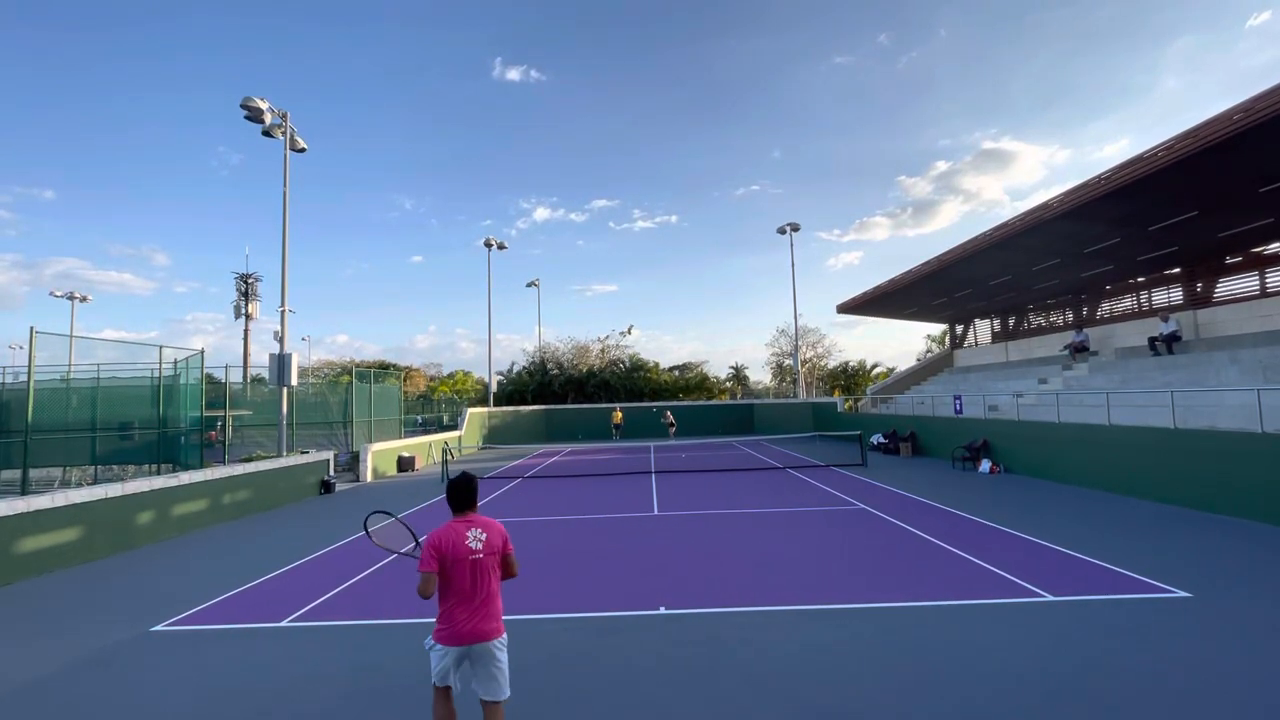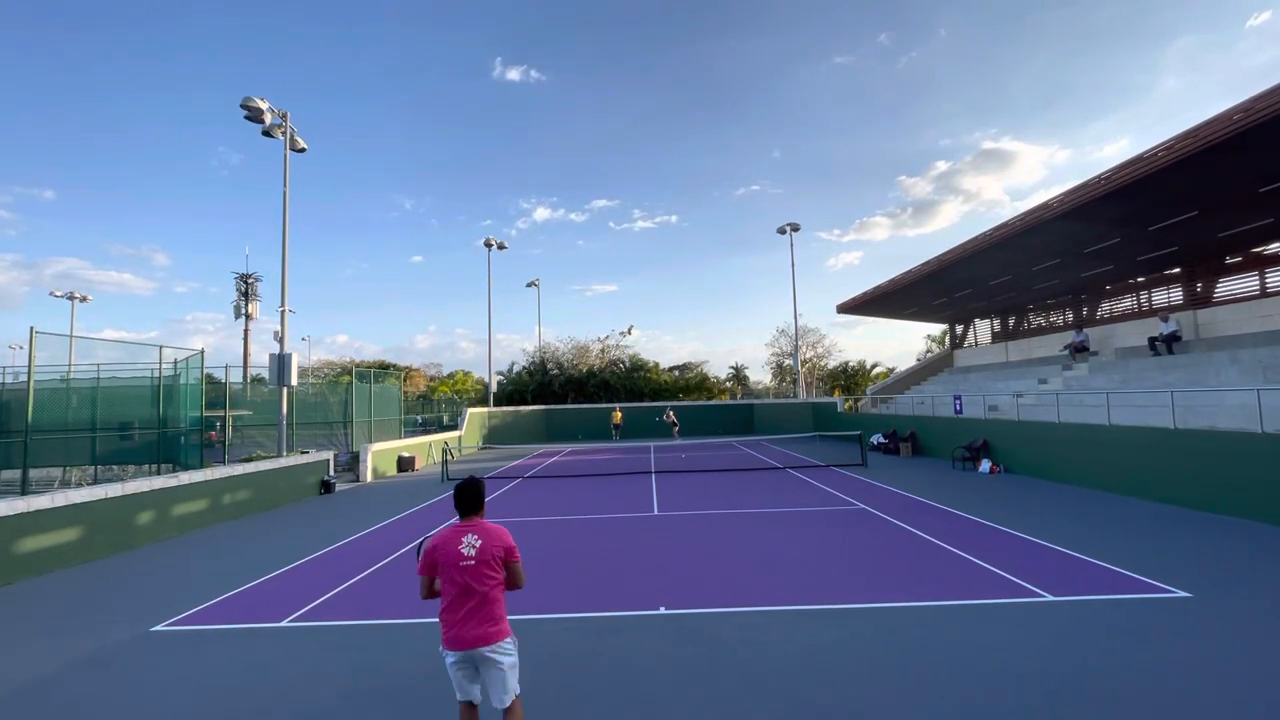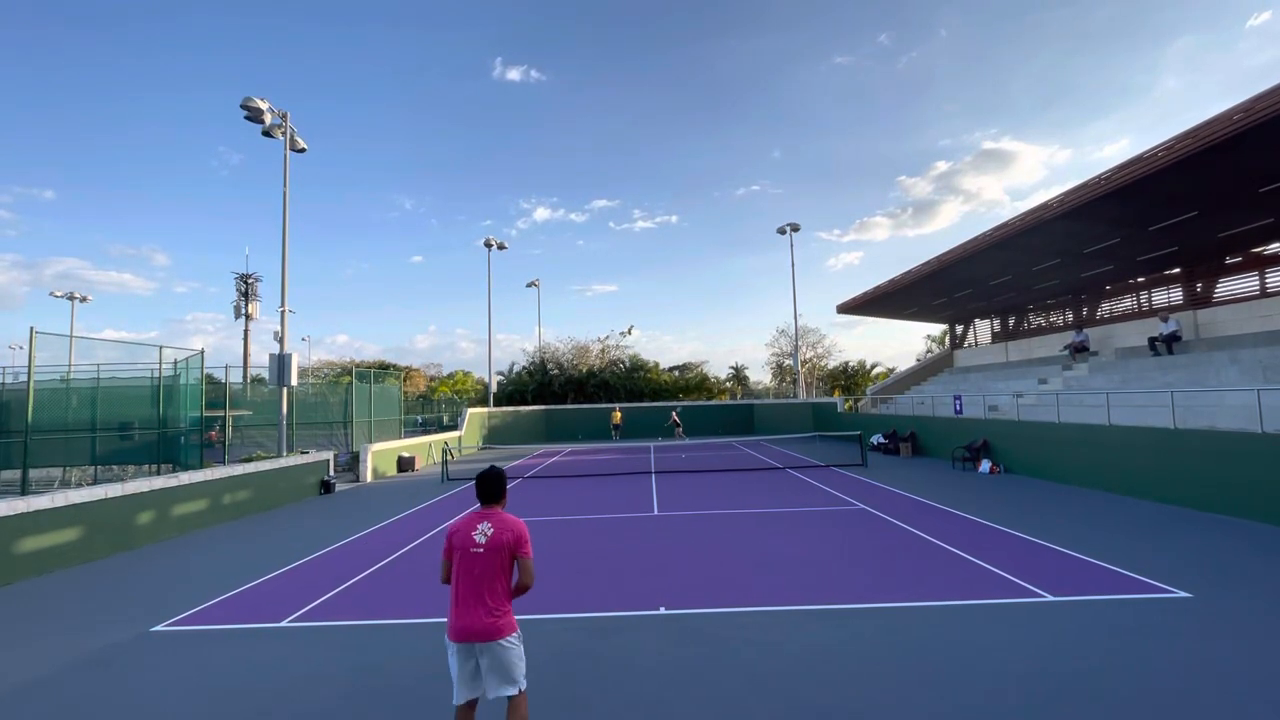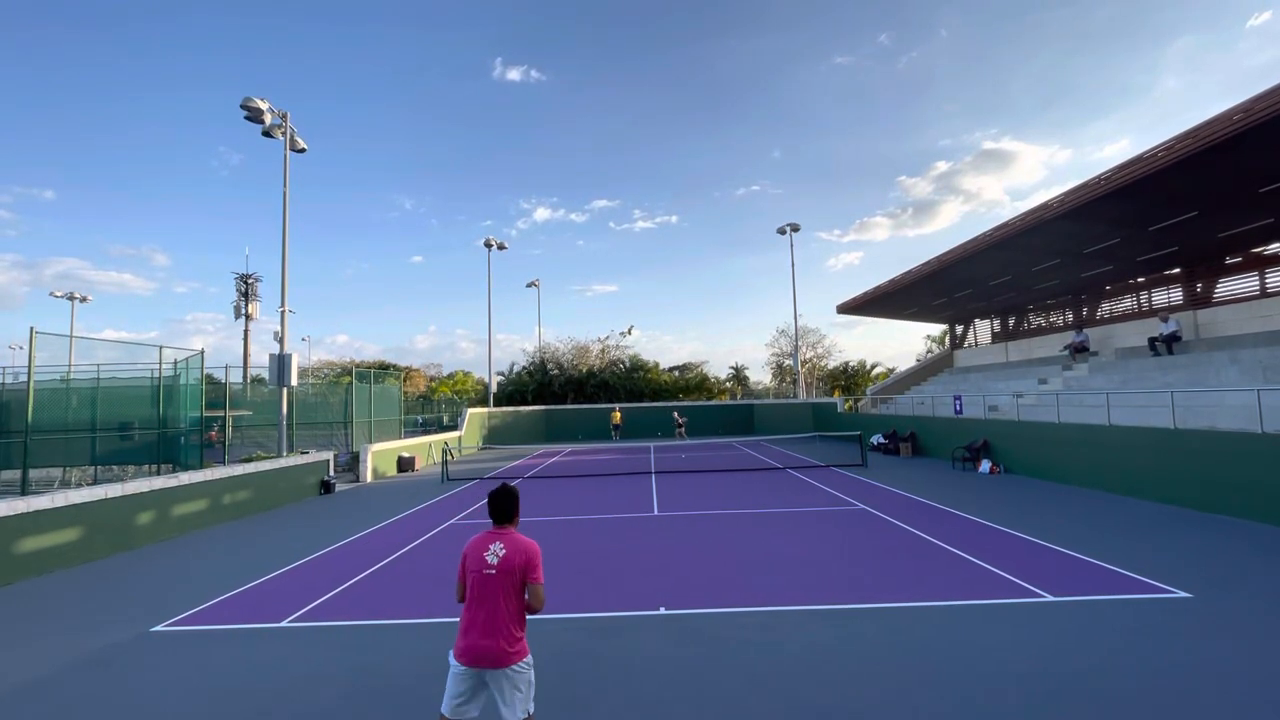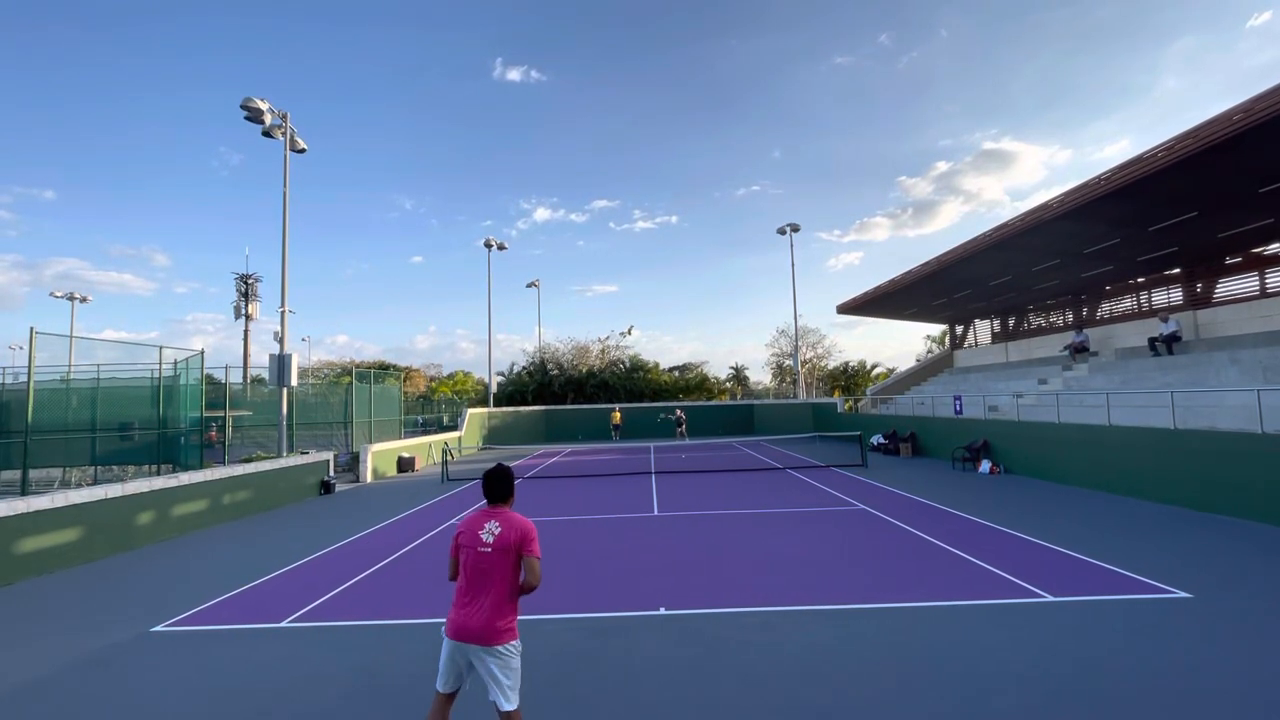
dt=0.2s
person 1, frame 1
left shoulder: (437, 538)
right shoulder: (497, 529)
left elbow: (426, 592)
right elbow: (512, 572)
left wrist: (421, 586)
left hip: (450, 636)
right hip: (490, 632)
left knee: (442, 690)
person 1, frame 2
left shoulder: (436, 542)
right shoulder: (501, 536)
left elbow: (426, 592)
right elbow: (517, 582)
left hip: (456, 640)
right hip: (495, 637)
person 1, frame 3
left shoulder: (456, 528)
right shoulder: (515, 527)
left elbow: (445, 577)
right elbow: (527, 581)
left hip: (459, 630)
right hip: (498, 630)
right knee: (517, 696)
person 1, frame 4
left shoulder: (471, 546)
right shoulder: (528, 548)
left elbow: (461, 596)
right elbow: (537, 604)
left hip: (467, 652)
right hip: (509, 654)
person 1, frame 5
left shoulder: (465, 525)
right shoulder: (524, 527)
left elbow: (453, 574)
right elbow: (532, 581)
right wrist: (513, 590)
left hip: (458, 629)
right hip: (498, 634)
left knee: (443, 696)
